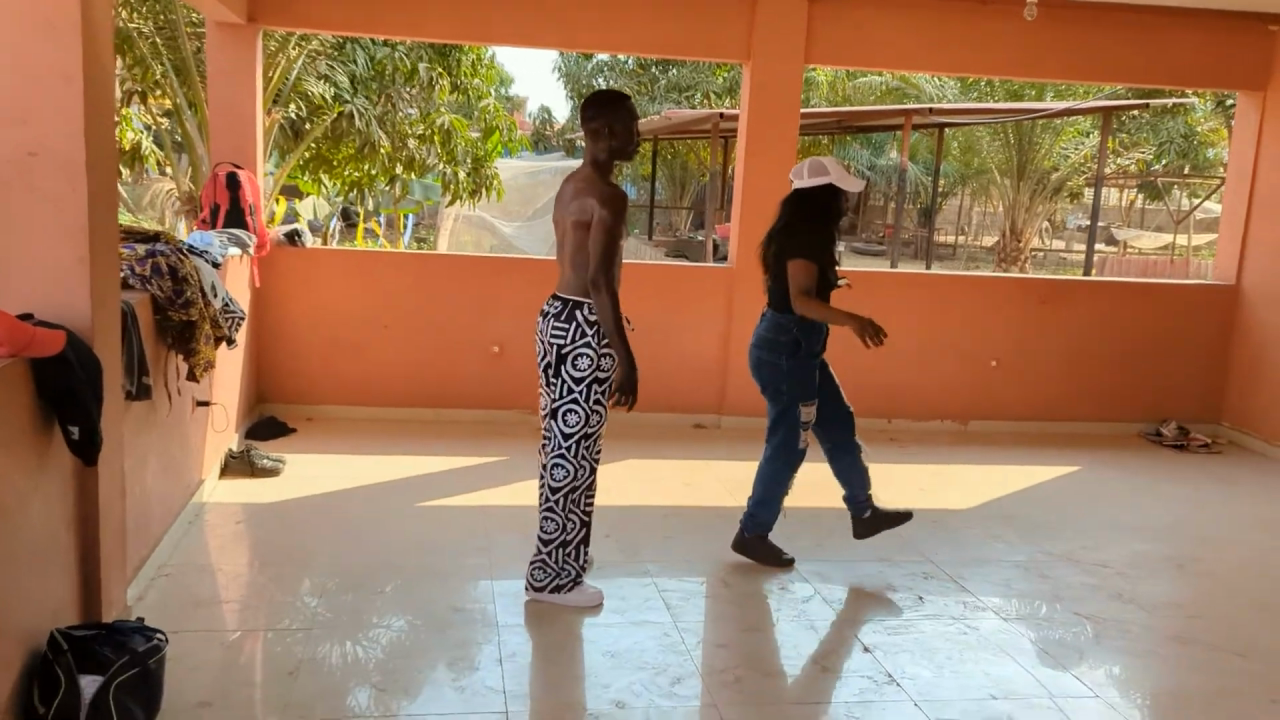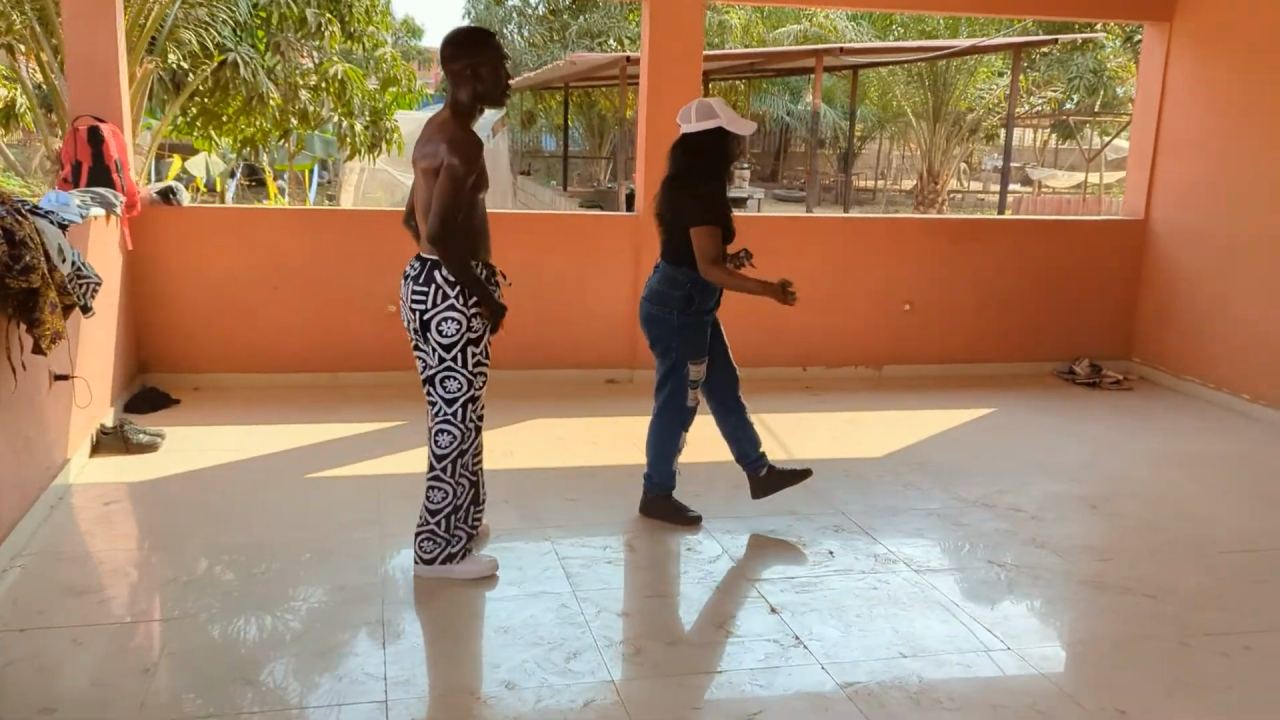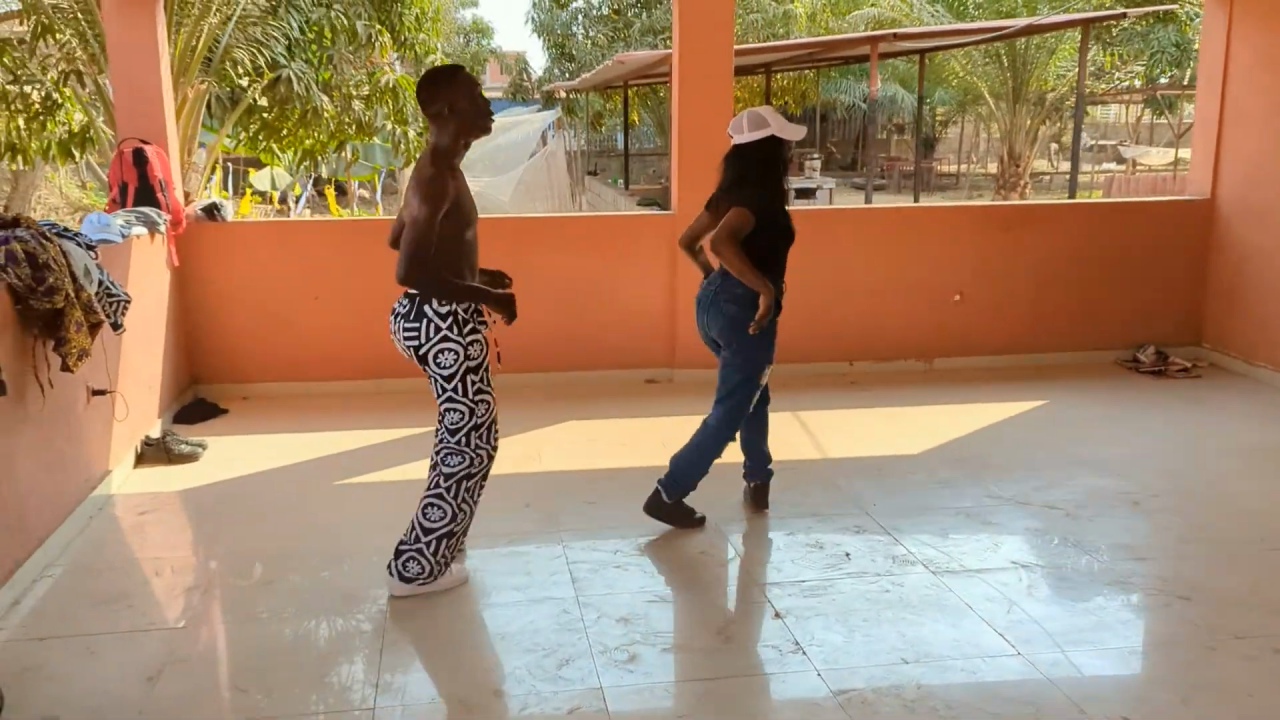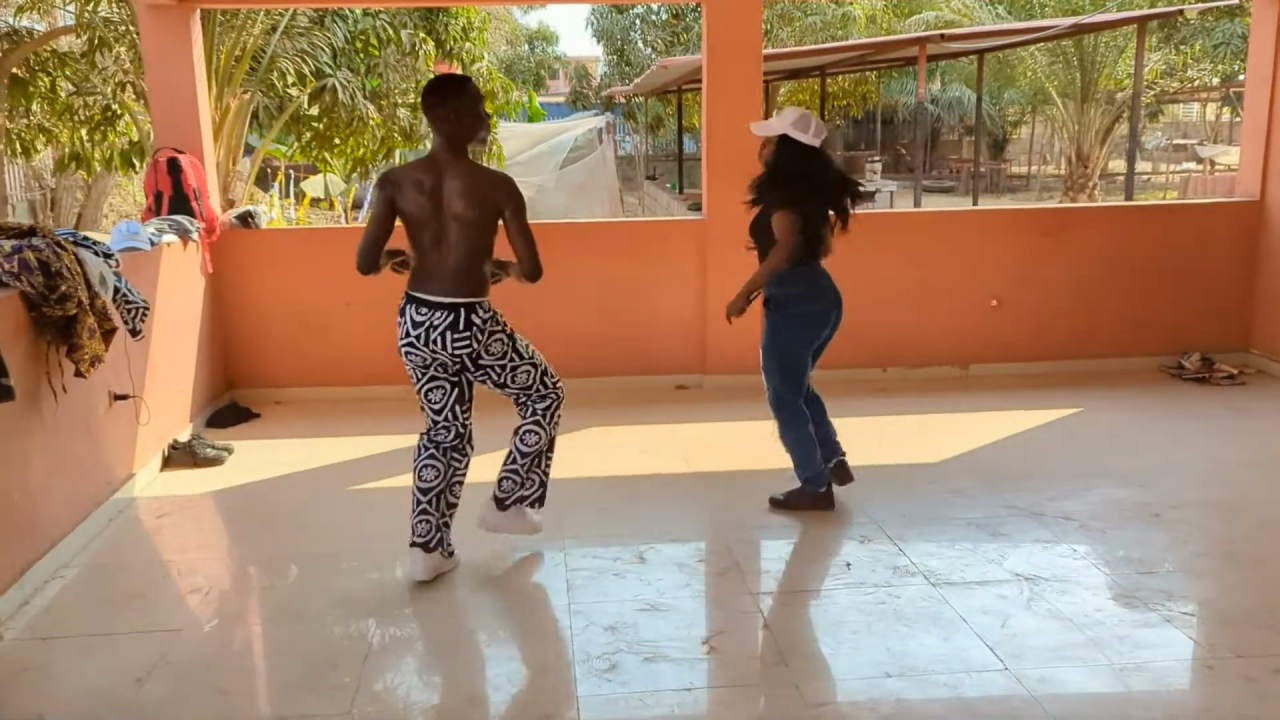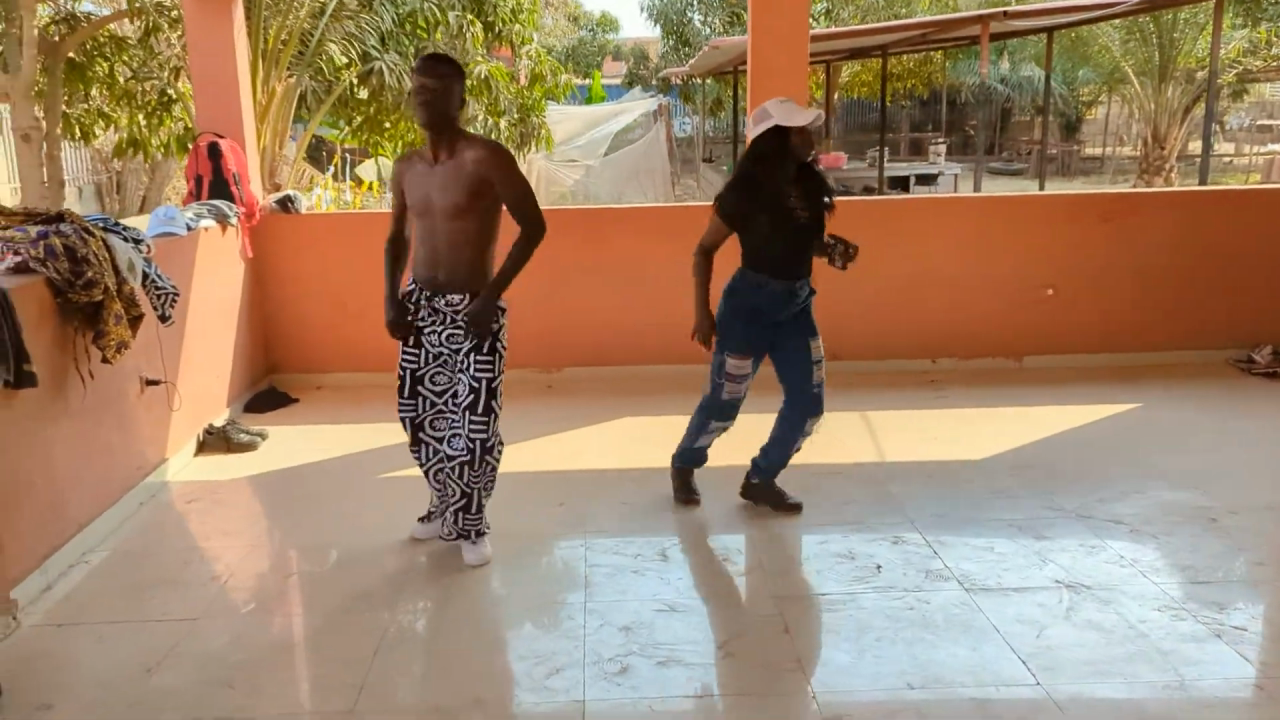
dt=0.7s
person 1, frame 1
left shoulder: (574, 184)
right shoulder: (608, 196)
right elbow: (600, 280)
right wrist: (625, 358)
left hip: (558, 316)
right hip: (584, 327)
left knee: (561, 444)
right knee: (576, 453)
left ankle: (554, 561)
right ankle: (553, 577)
person 1, frame 2
left shoulder: (436, 131)
right shoulder: (463, 142)
left elbow: (413, 218)
right elbow: (440, 232)
right wrist: (485, 296)
left hip: (427, 280)
right hip: (451, 290)
left knee: (453, 414)
right knee: (458, 419)
left ankle: (456, 523)
right ankle: (441, 550)
person 1, frame 3
left shoulder: (436, 172)
right shoulder: (435, 179)
left elbow: (398, 245)
right elbow: (407, 269)
left wrist: (475, 275)
right wrist: (488, 298)
left hip: (433, 319)
right hip: (443, 324)
left knee: (466, 435)
right knee: (472, 447)
left ankle: (426, 553)
right ankle: (413, 572)
person 1, frame 4
left shoulder: (394, 183)
right shoulder: (498, 187)
left elbow: (363, 264)
right elbow: (533, 271)
left hip: (417, 324)
right hip: (475, 326)
left knee: (445, 433)
right knee: (544, 395)
left ankle: (429, 549)
right ankle: (506, 504)
person 1, frame 5
left shoulder: (487, 157)
right shoulder: (406, 167)
left elbow: (534, 226)
left wrist: (491, 292)
right wrist: (391, 296)
left hip: (474, 311)
right hip: (420, 303)
left knee: (469, 427)
right knee: (417, 418)
left ankle: (472, 527)
right ankle: (448, 513)
person 2, frame 1
left shoulder: (799, 234)
right shoulder: (804, 238)
left elbow: (802, 289)
right elbow: (800, 303)
left wrist: (825, 283)
right wrist: (851, 319)
left hip: (798, 349)
right hip: (785, 350)
left knee: (839, 426)
right knee: (788, 445)
left ankle: (864, 513)
right ankle: (751, 535)
person 2, frame 2
left shoulder: (693, 185)
right shoulder: (700, 191)
right elbow: (710, 269)
left wrist: (733, 259)
right wrist: (767, 289)
left hip: (690, 303)
right hip: (677, 305)
left knee: (724, 387)
right knee: (678, 401)
left ankle: (759, 471)
right ankle: (656, 495)
person 2, frame 3
left shoulder: (734, 190)
right shoulder: (765, 190)
left elbow: (687, 239)
right elbow: (721, 243)
right wrist: (765, 291)
left hip: (715, 301)
right hip: (744, 308)
left knee: (751, 397)
right knee: (732, 410)
left ankle: (757, 483)
right ankle: (668, 495)
person 2, frame 4
left shoulder: (783, 193)
right shoulder: (818, 192)
left elbow: (787, 247)
left wrist: (745, 291)
left hip: (793, 304)
right hip: (822, 297)
left knee: (785, 398)
right knee: (796, 389)
left ankle: (816, 486)
right ankle: (832, 462)
person 2, frame 5
left shoulder: (811, 186)
right shoulder: (745, 190)
right elbow: (704, 250)
left wrist: (837, 250)
right wrist: (702, 309)
left hip: (795, 306)
right hip: (749, 306)
left knee: (807, 403)
right knee: (724, 401)
left ankle: (760, 480)
right ankle: (685, 465)
